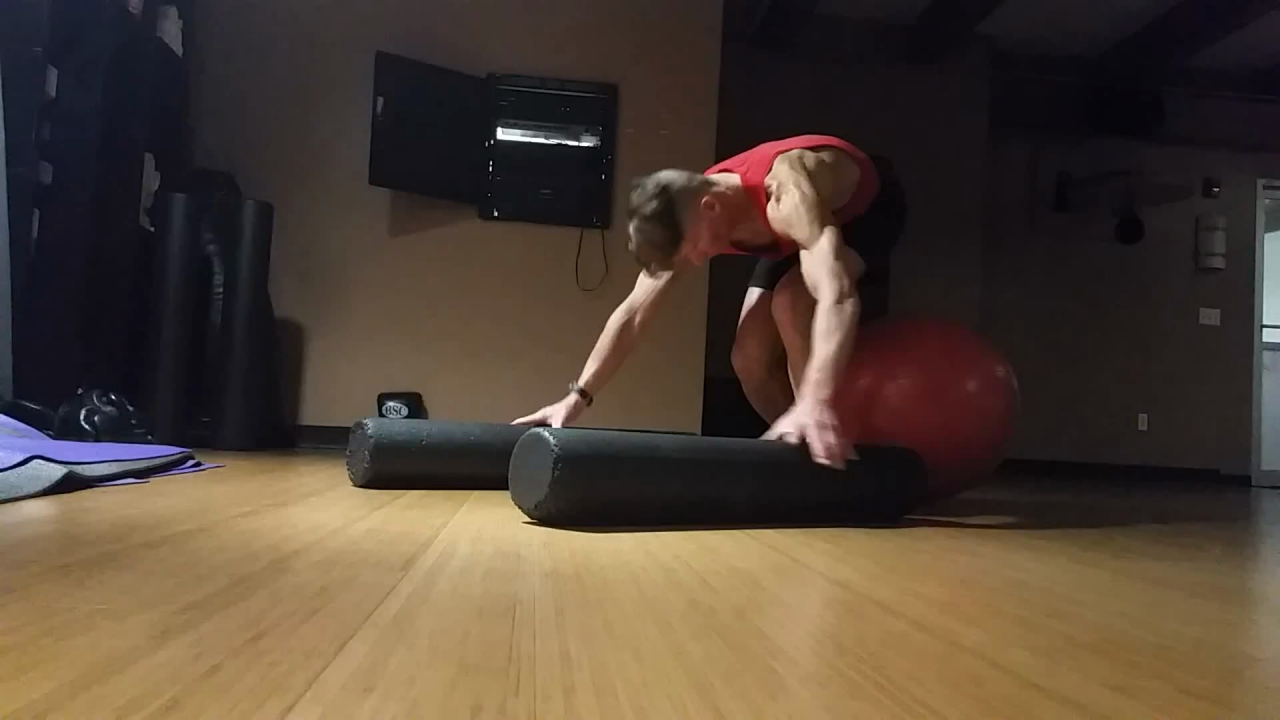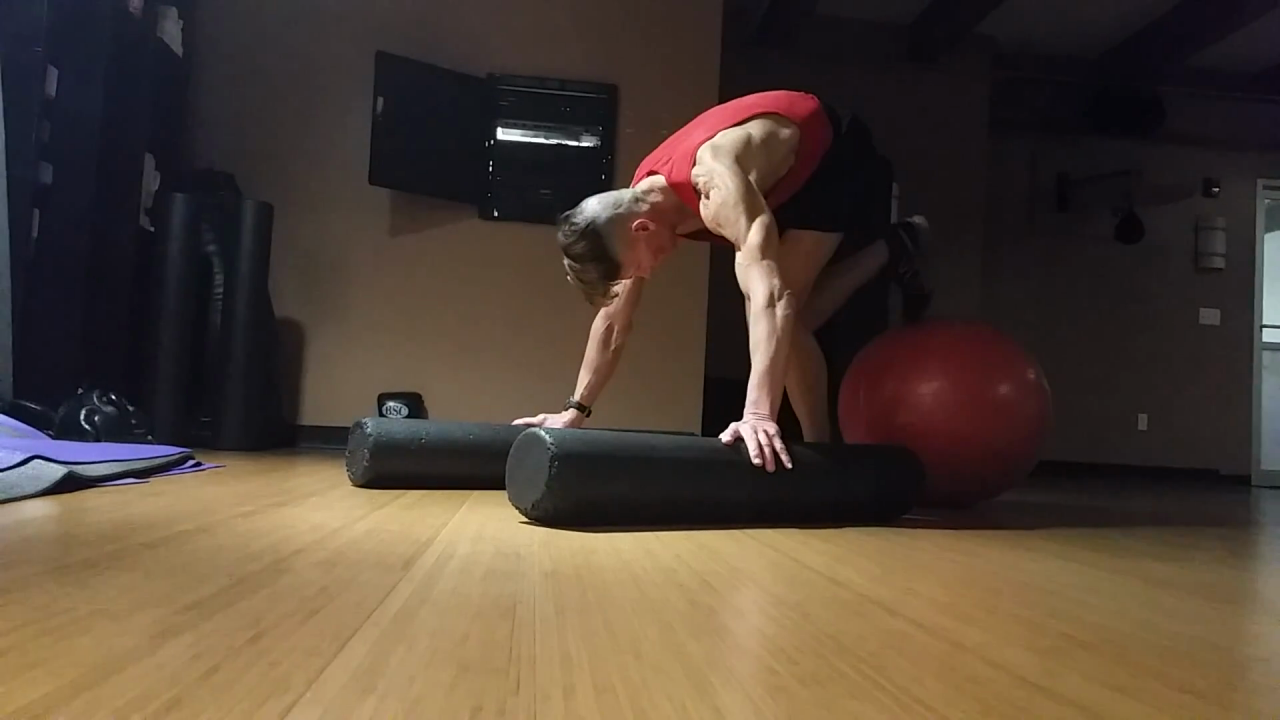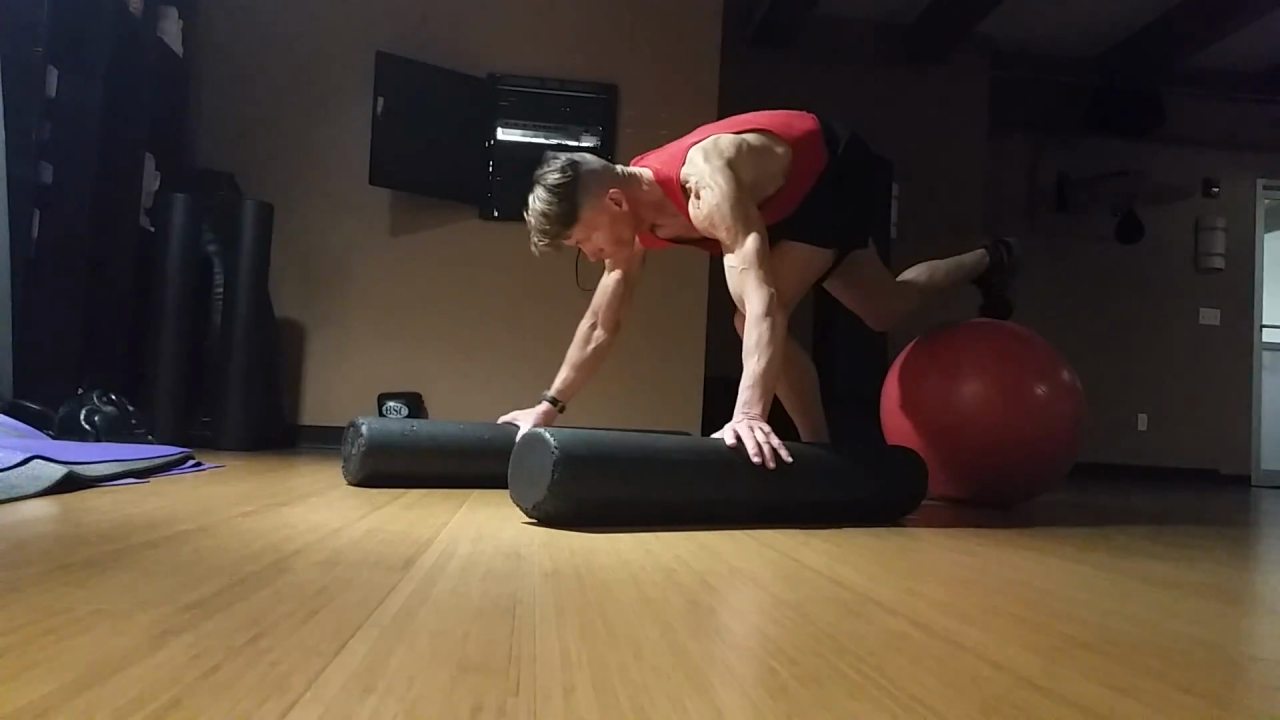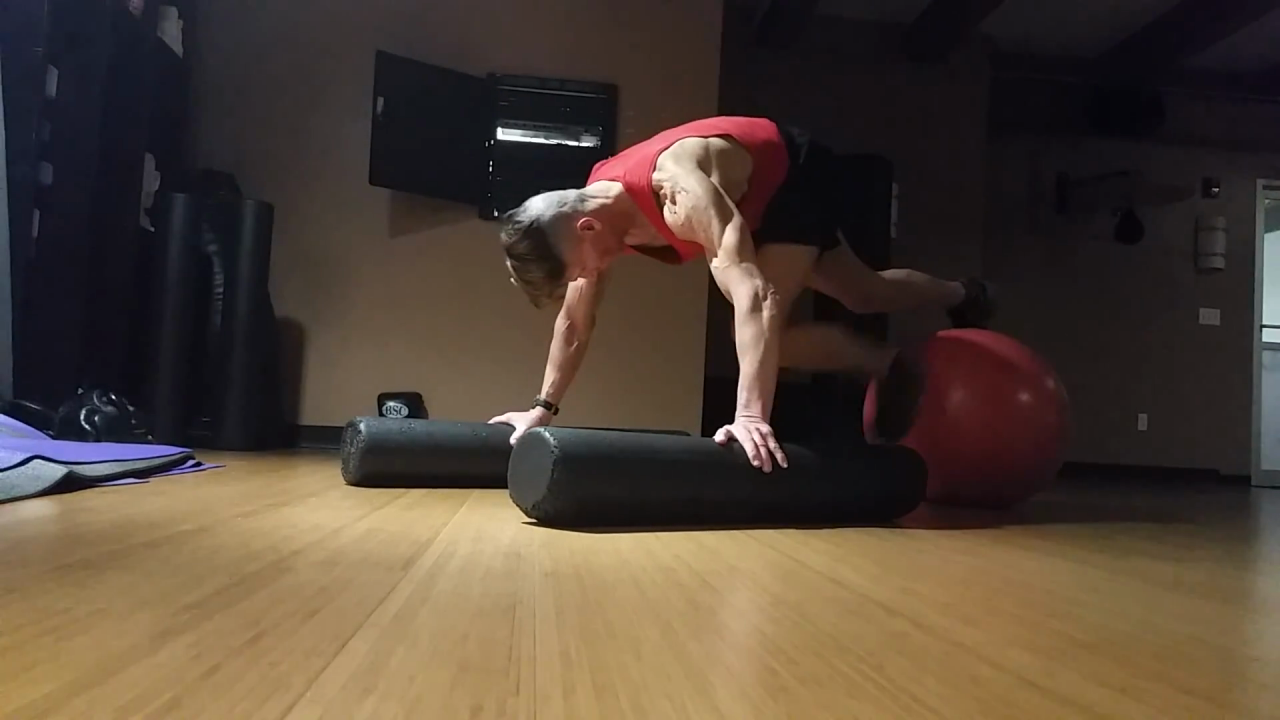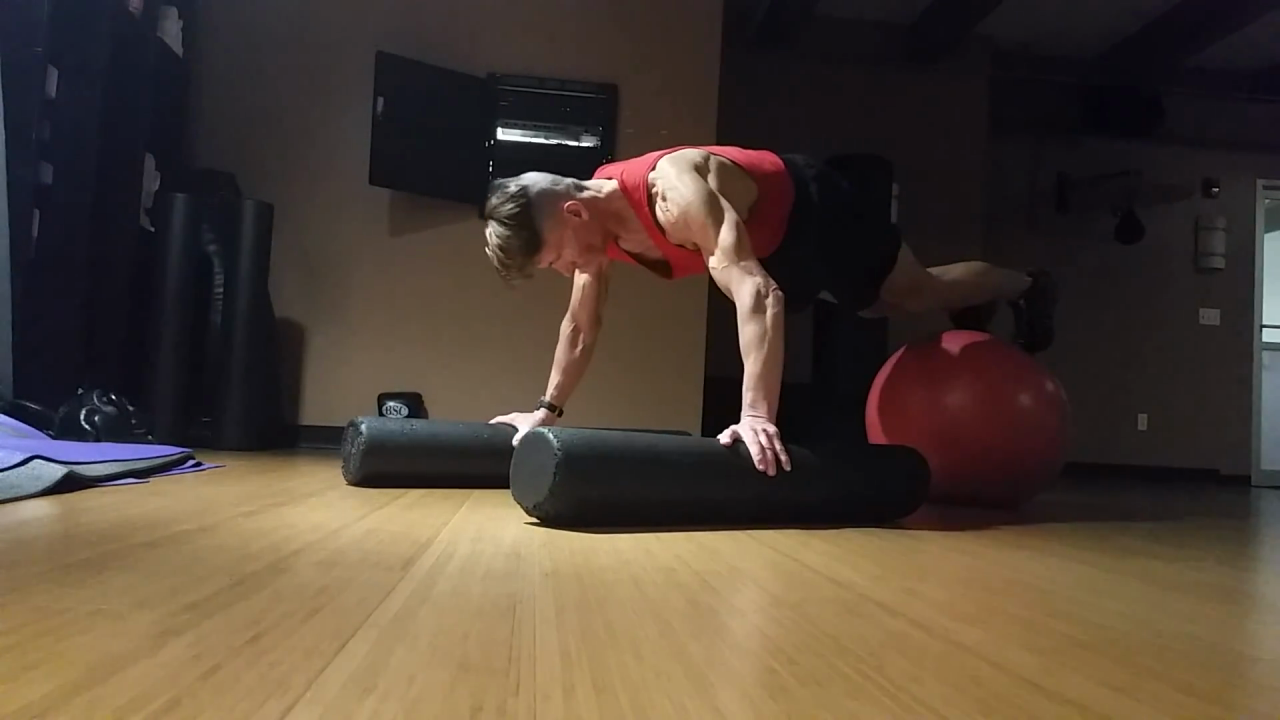
dt=1s
person 1, frame 1
left shoulder: (785, 196)
right shoulder: (687, 217)
left elbow: (837, 296)
right elbow: (632, 314)
left wrist: (813, 403)
right wrist: (576, 399)
left hip: (866, 210)
left knee: (791, 308)
right knee: (749, 358)
left ankle: (824, 450)
right ankle: (794, 450)
person 1, frame 2
left shoulder: (715, 189)
right shoulder: (636, 204)
left elbow: (770, 296)
right elbow: (613, 321)
left wrist: (759, 415)
right wrist: (576, 410)
left hip: (834, 155)
right hip: (784, 177)
left knee: (780, 310)
right knee: (790, 323)
left ankle: (820, 449)
right ankle: (890, 251)
person 1, frame 3
left shoulder: (704, 188)
right shoulder: (632, 215)
left elbow: (762, 302)
right elbow: (601, 324)
left wrist: (747, 414)
right wrist: (550, 404)
left hip: (832, 172)
right hip: (785, 198)
left knee: (754, 318)
right knee: (885, 311)
right ankle: (986, 261)
person 1, frame 4
left shoulder: (680, 194)
right shoulder: (591, 207)
left elbow: (755, 295)
right elbow: (574, 322)
left wrist: (751, 415)
right wrist: (543, 407)
left hip: (798, 172)
right hip: (756, 197)
left knee: (768, 331)
right knee: (863, 292)
left ankle: (889, 369)
right ankle: (961, 298)
person 1, frame 5
left shoulder: (674, 192)
right shoulder: (593, 215)
left elbow: (757, 295)
right elbow: (581, 324)
left wrist: (757, 416)
right wrist: (548, 409)
left hip: (809, 208)
right hip: (769, 243)
left knee: (917, 292)
right knee: (876, 302)
left ankle: (1025, 288)
right ankle: (971, 306)
